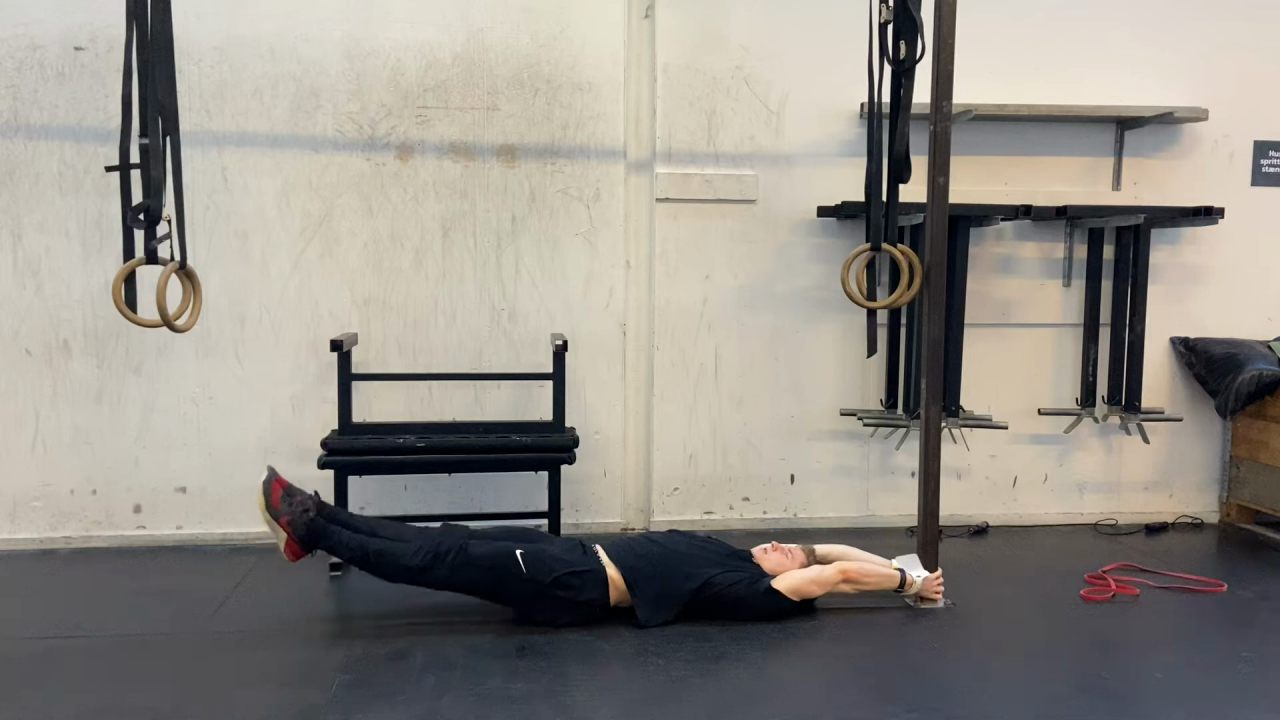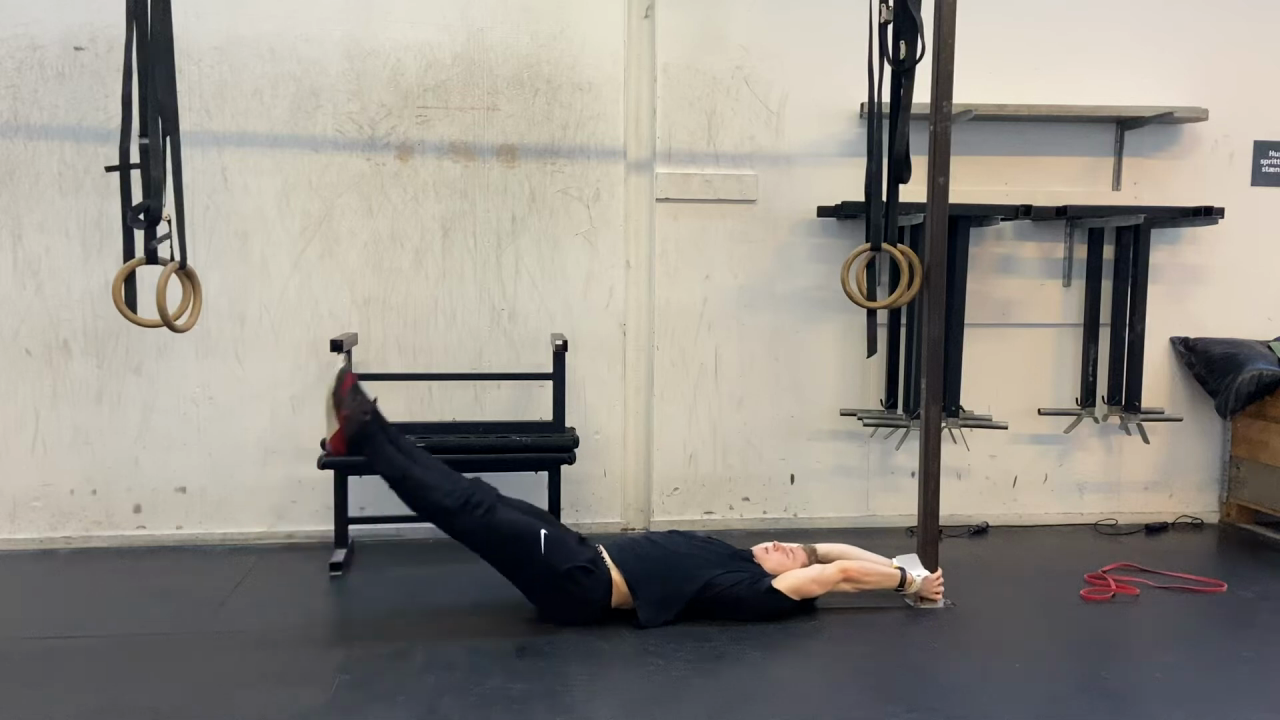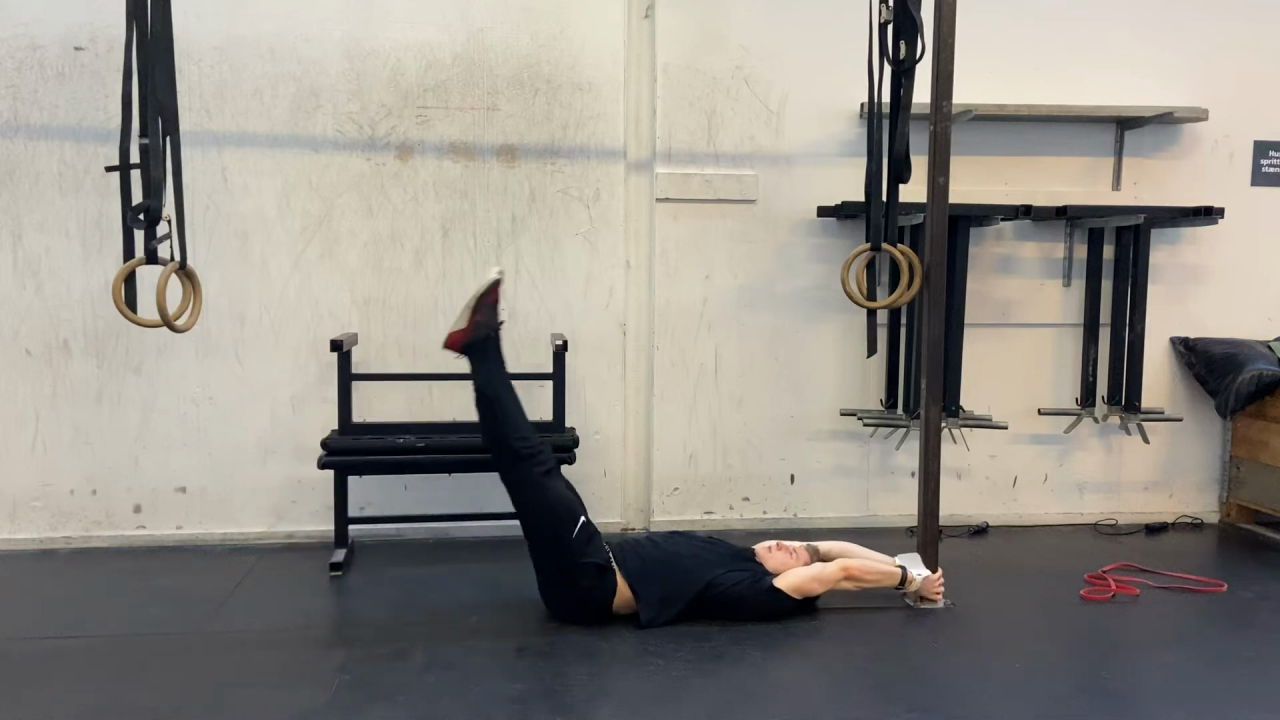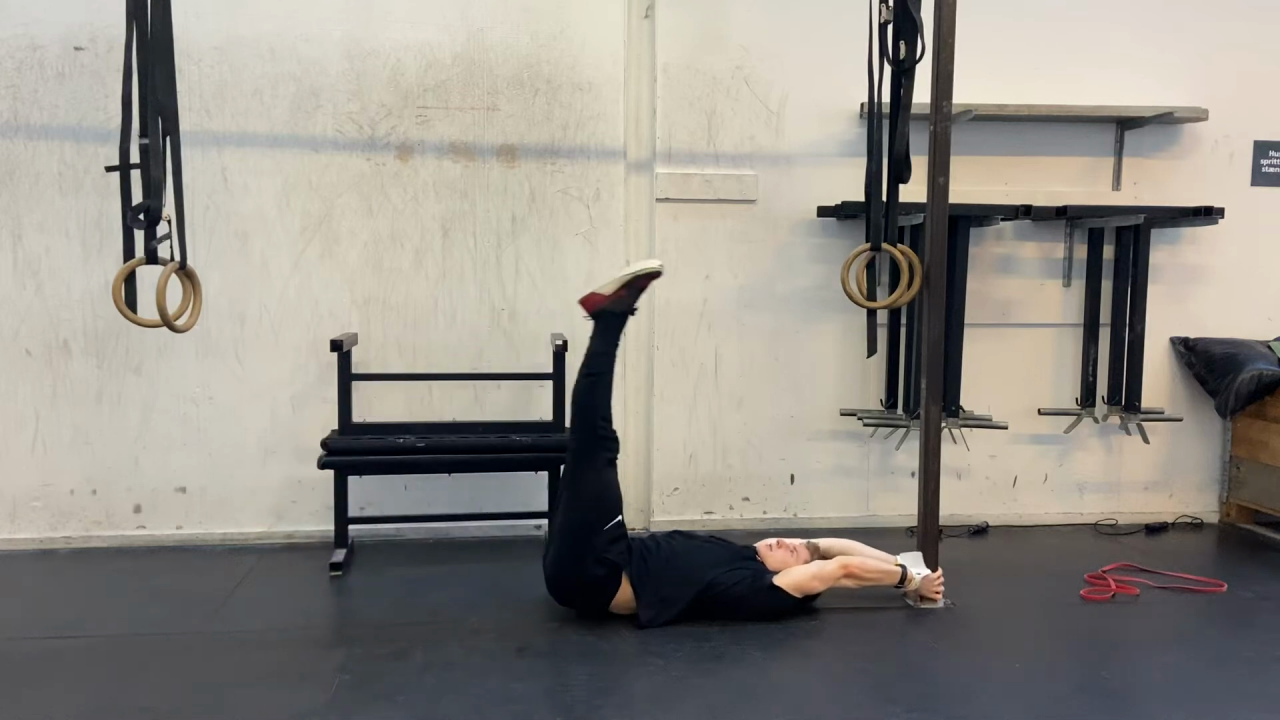
dt=0.3s
person 1, frame 1
left shoulder: (760, 594)
right shoulder: (744, 565)
left elbow: (835, 569)
right elbow: (834, 548)
left wrist: (908, 581)
right wrist: (901, 567)
left hip: (579, 588)
right hip: (585, 557)
left knee: (453, 560)
right knee: (460, 542)
left ankle: (312, 529)
right ankle: (316, 521)
person 1, frame 2
left shoulder: (762, 593)
right shoulder: (743, 562)
left elbow: (838, 569)
right elbow: (836, 549)
left wrist: (907, 581)
right wrist: (901, 565)
left hip: (581, 586)
right hip: (592, 557)
left knee: (478, 512)
right knee: (482, 505)
left ankle: (365, 436)
right ankle: (368, 432)
person 1, frame 3
left shoulder: (764, 593)
right shoulder: (738, 559)
left elbow: (839, 567)
left wrist: (909, 579)
right wrist: (901, 570)
left hip: (587, 588)
right hip: (600, 564)
left knee: (532, 464)
person 1, frame 4
left shoulder: (765, 592)
right shoulder: (745, 559)
left elbow: (843, 568)
left wrist: (912, 578)
left hip: (588, 577)
left knee: (595, 451)
left ankle: (611, 315)
